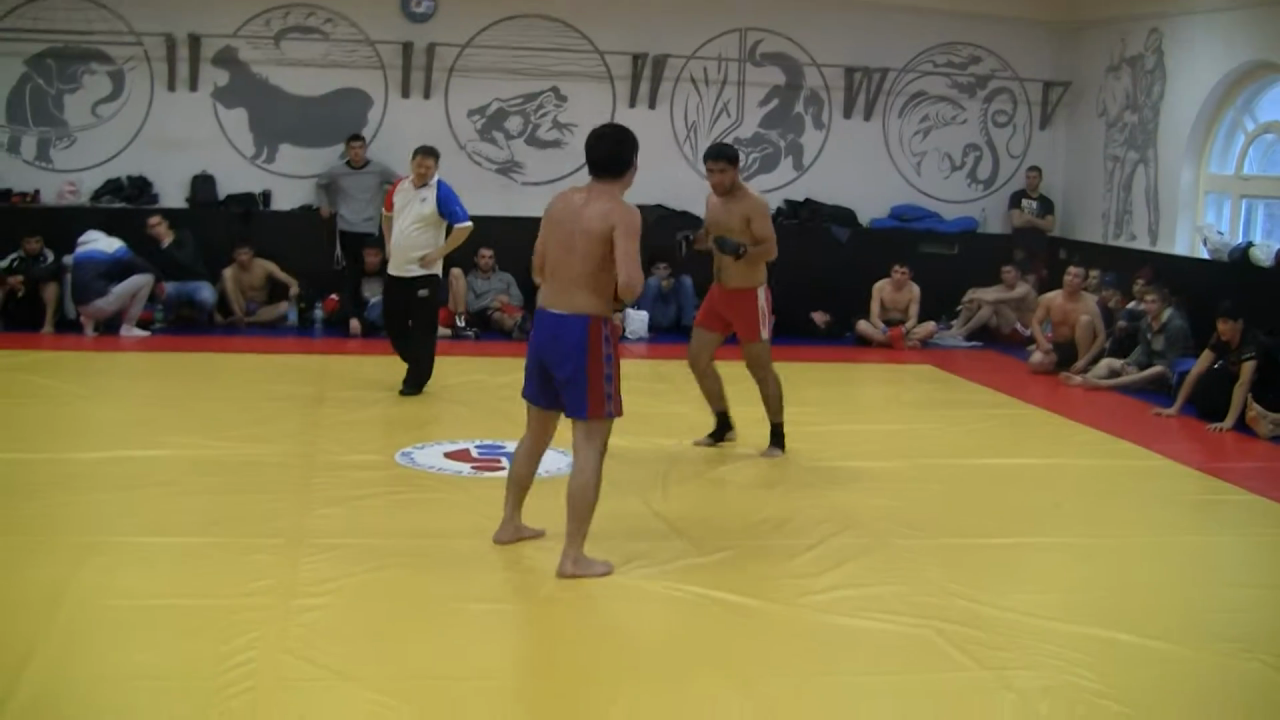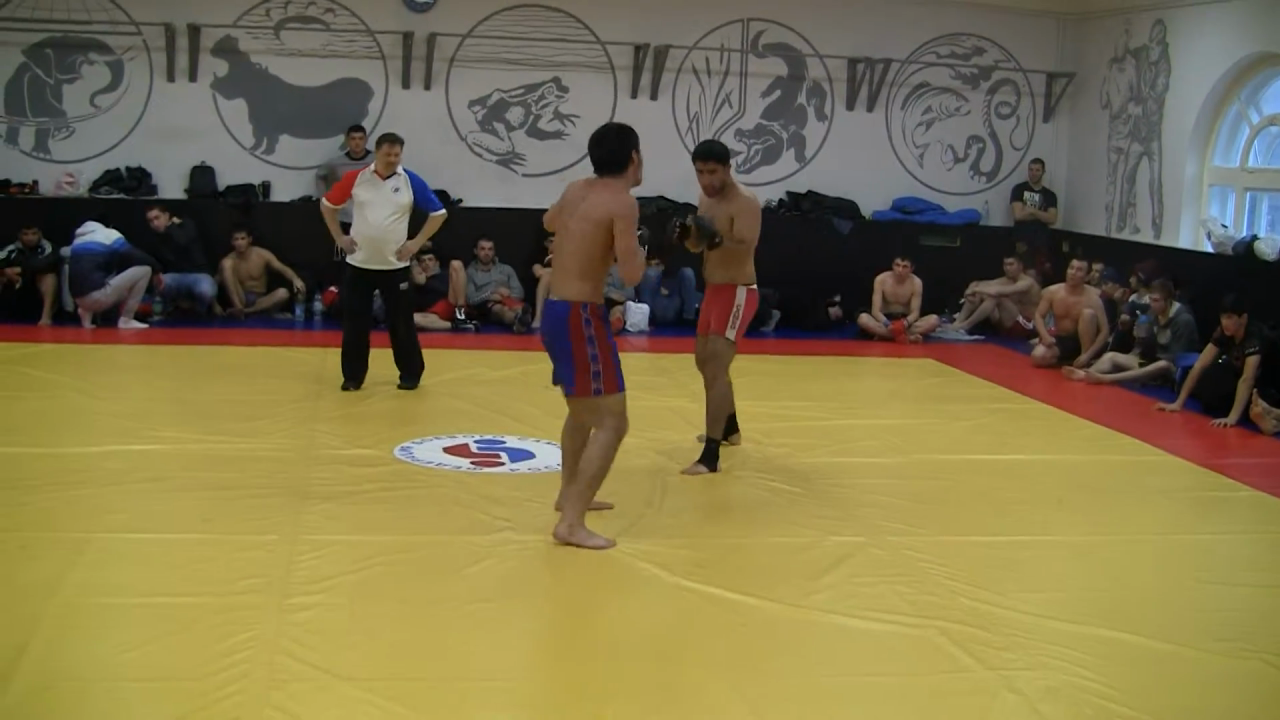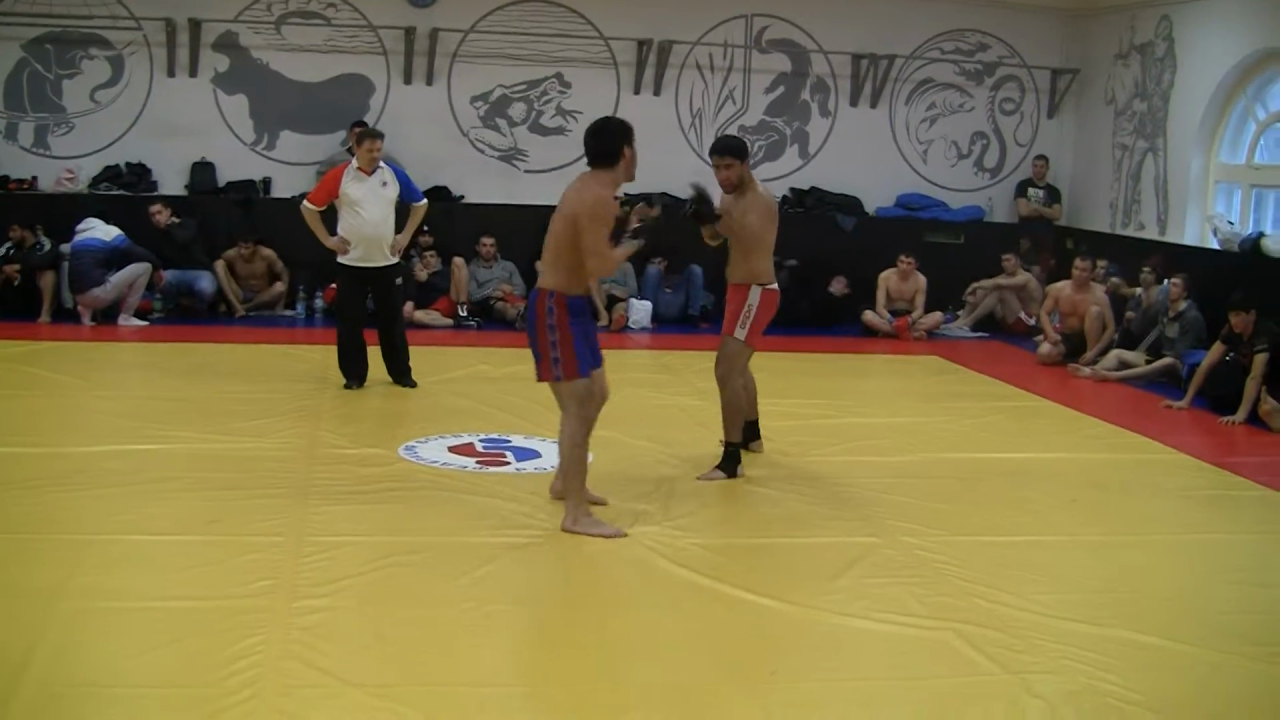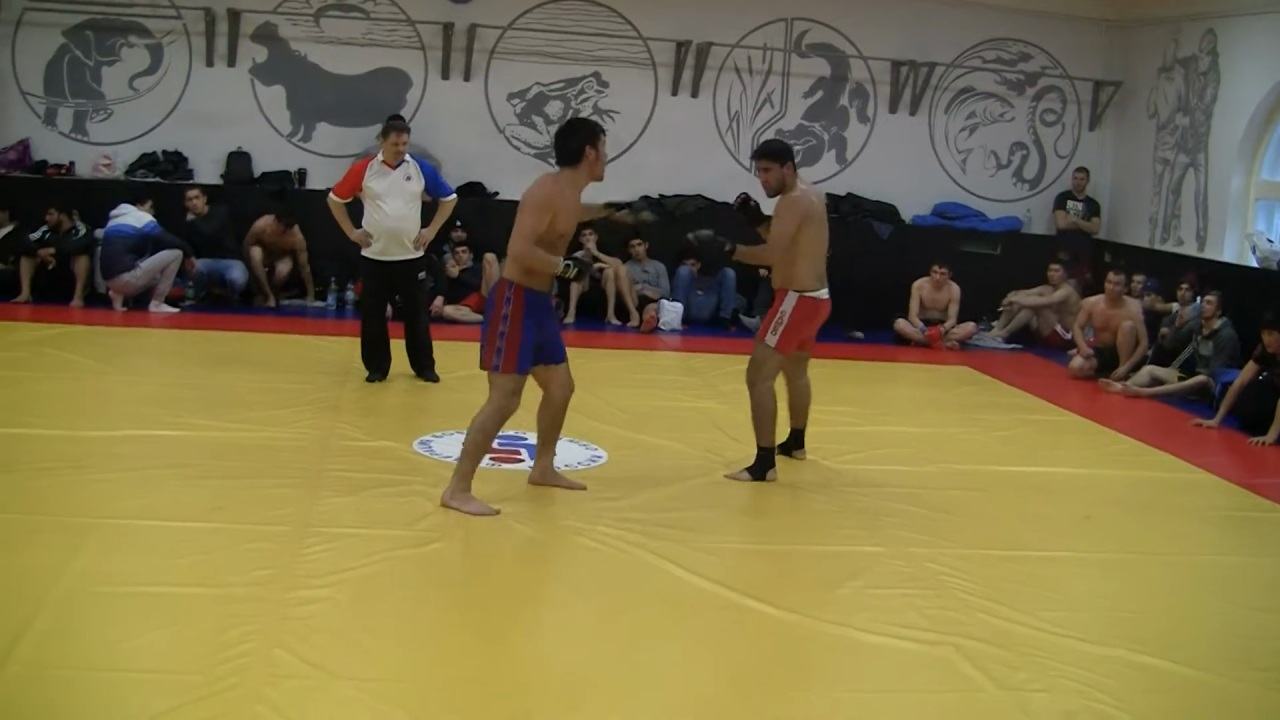
dt=0.7s
person 1, frame 1
left shoulder: (560, 201)
right shoulder: (623, 212)
right elbow: (630, 286)
right wrist: (620, 287)
left hip: (546, 325)
right hip: (585, 336)
left knee: (538, 432)
right knee: (590, 450)
left ankle: (510, 522)
right ankle: (573, 554)
person 1, frame 2
left shoulder: (577, 190)
right shoulder: (622, 203)
left elbow: (551, 223)
right elbow: (631, 274)
right wrist: (637, 246)
left hip: (556, 310)
right hip: (579, 317)
left knee: (582, 409)
right knee: (611, 423)
left ankle: (572, 493)
right ankle: (572, 523)
person 1, frame 3
left shoulder: (592, 184)
right shoulder: (591, 197)
right elbow: (601, 268)
right wrist: (628, 244)
left hip: (573, 304)
right hip: (554, 308)
left knee: (595, 394)
right knee: (576, 406)
left ankle: (566, 483)
right ankle: (577, 514)
person 1, frame 4
left shoulder: (567, 190)
right shoulder: (550, 191)
right elbow: (518, 251)
left wrist: (614, 212)
right wrist: (565, 266)
left hip: (539, 300)
right hip: (514, 301)
left knee: (560, 388)
right knee: (504, 400)
left ankle: (543, 467)
right ankle: (458, 489)
person 2, frame 1
left shoulder: (754, 204)
right shoulder: (712, 199)
left elbow: (771, 251)
left wrist: (740, 251)
right wrist: (694, 240)
left hip: (749, 296)
right hip: (718, 292)
left knee: (760, 368)
right knee: (699, 360)
left ankle: (777, 436)
right ankle: (724, 426)
person 2, frame 2
left shoulder: (744, 202)
right shoulder: (706, 198)
left elbow: (745, 252)
right elbow: (697, 245)
left wrist: (715, 239)
right wrist: (685, 233)
left hip: (737, 294)
right hip: (715, 291)
left knee: (715, 371)
right knee: (706, 363)
left ankle: (711, 455)
right ankle: (729, 426)
person 2, frame 3
left shoulder: (759, 199)
right shoulder: (730, 196)
left elbow: (747, 241)
right elbow: (713, 238)
left wrist: (714, 215)
right wrist: (703, 219)
left hip: (755, 293)
right hip: (740, 290)
left knee: (727, 371)
right knee: (737, 366)
left ankle: (731, 460)
right ankle: (751, 434)
person 2, frame 4
left shoulder: (793, 201)
right shoulder: (812, 195)
left elbow: (771, 254)
left wrist: (724, 247)
left hip: (798, 300)
right hip: (815, 298)
left knee: (759, 376)
right knee: (796, 372)
left ankle: (764, 464)
right ankle: (795, 442)
person 3, frame 1
left shoulder: (442, 192)
right shoulder: (398, 187)
left elbow: (465, 226)
right elbow: (387, 215)
left wrist: (439, 253)
right wrist: (388, 243)
left hip: (425, 273)
right hip: (396, 270)
left knee: (423, 330)
right knee: (393, 325)
left ankle: (416, 380)
right ankle: (417, 367)
person 3, frame 2
left shoulder: (411, 182)
right shoulder: (355, 178)
left elbow: (438, 213)
right elbow: (328, 205)
left wrist: (417, 242)
right wrist: (339, 237)
left hip: (395, 265)
right hip: (359, 264)
left knee: (401, 323)
right knee: (355, 323)
left ankle: (411, 375)
right ankle: (353, 376)
person 3, frame 3
left shoulder: (394, 175)
right shoulder: (339, 176)
left elbow: (420, 203)
right elbow: (309, 207)
left wrist: (406, 235)
right wrist: (327, 239)
left hip: (387, 261)
right hip: (351, 262)
left knee: (392, 319)
right knee: (350, 321)
left ankle: (401, 373)
right ankle: (354, 375)
person 3, frame 4
left shoulder: (421, 169)
right shoulder: (364, 169)
left elbow: (449, 198)
right elbow: (335, 199)
left wrist: (432, 230)
right wrist: (351, 232)
left hip: (411, 256)
right hip: (375, 256)
left knee: (417, 313)
right knee: (373, 314)
left ankle: (424, 367)
right ankle: (376, 367)
